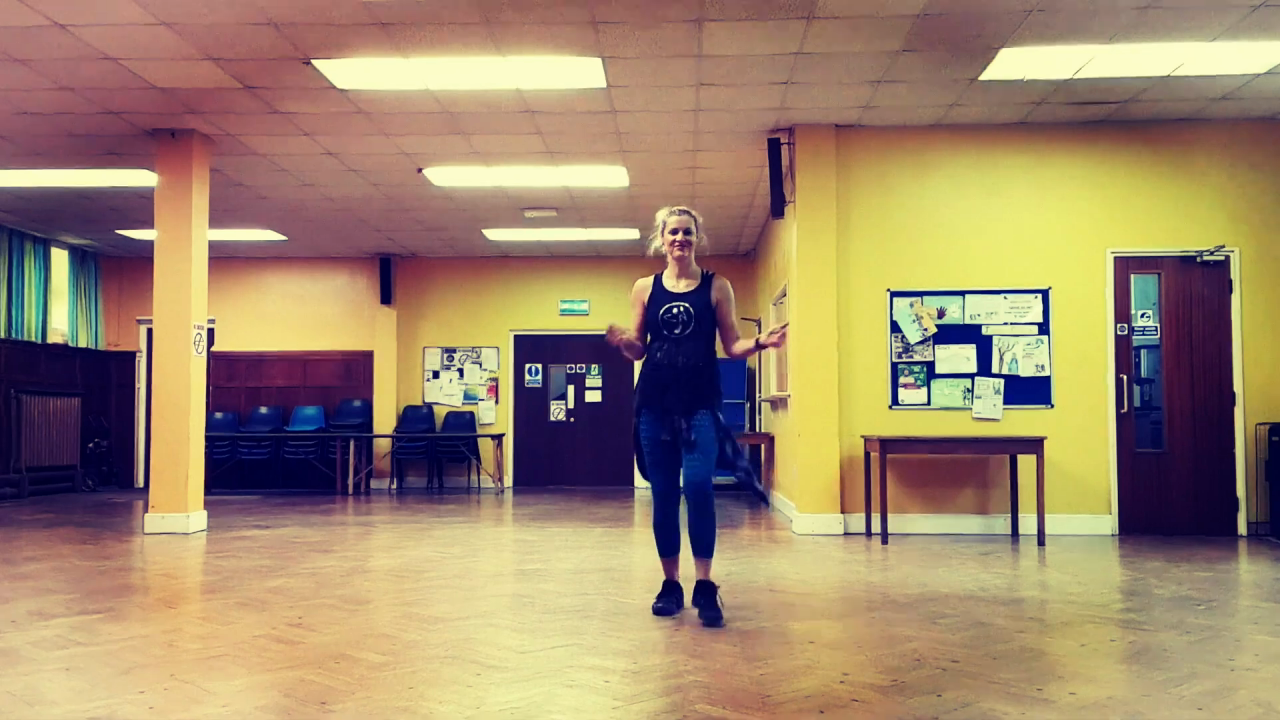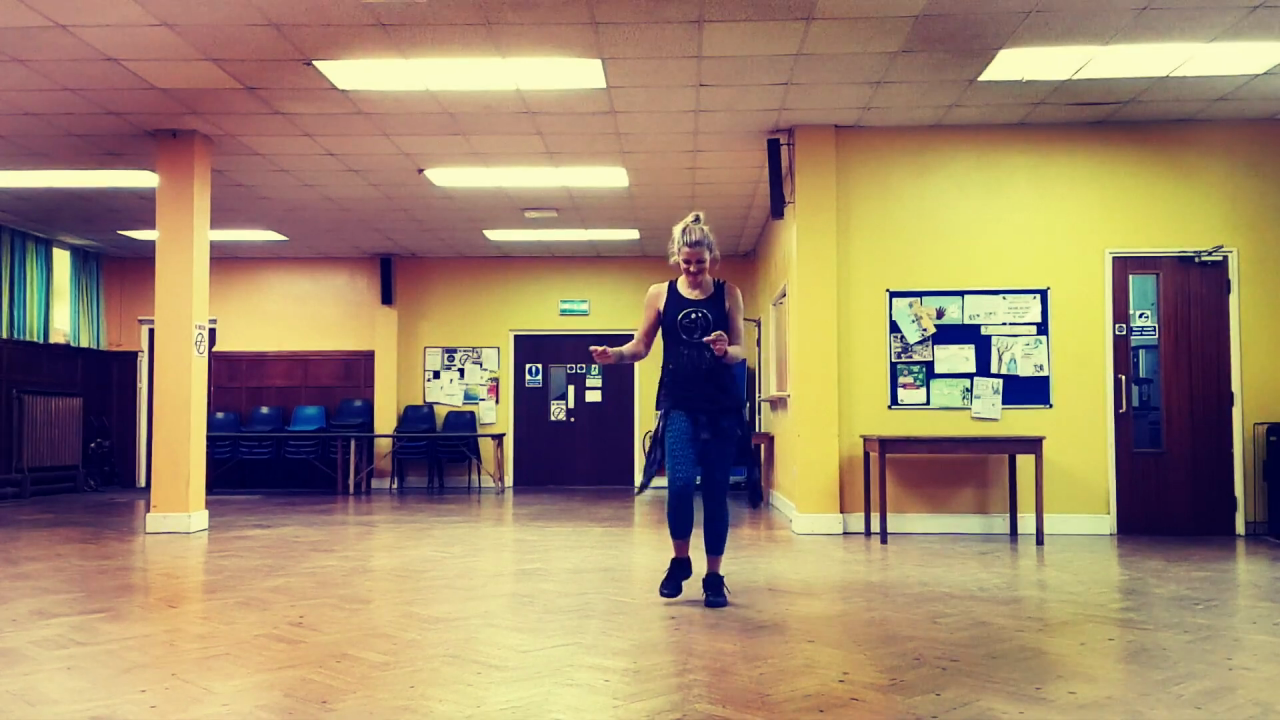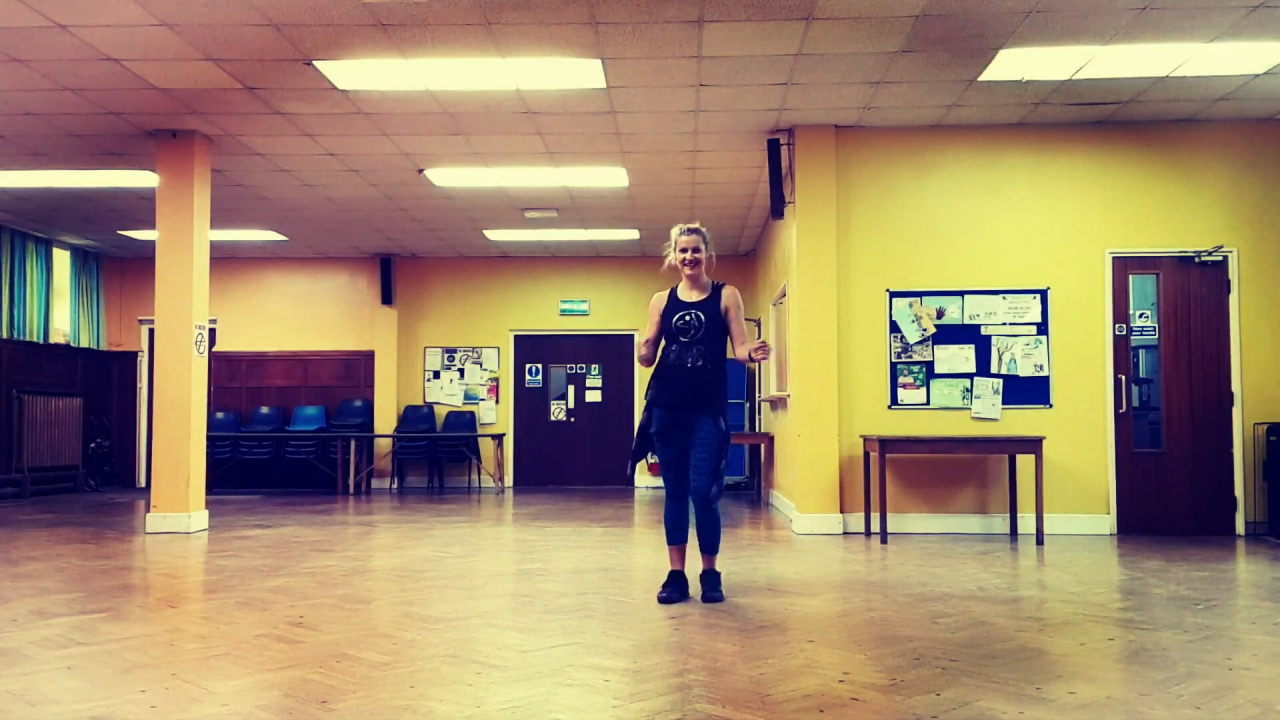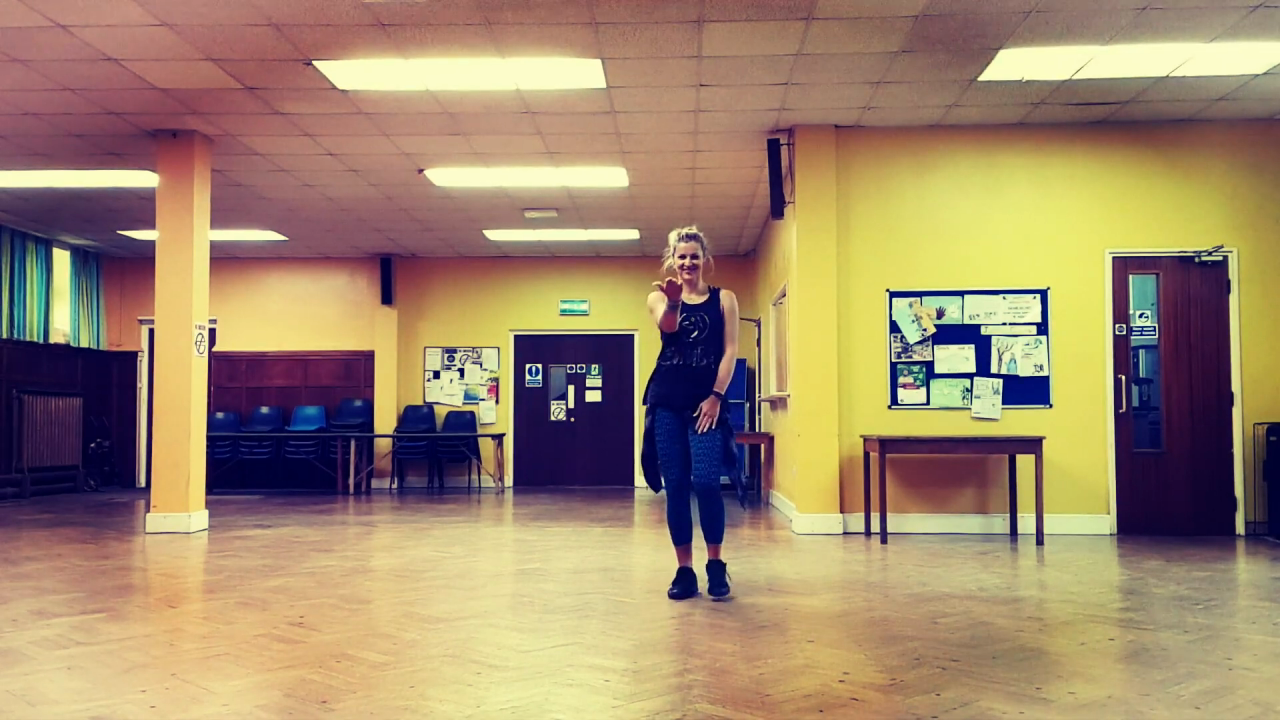
dt=0.7s
person 1, frame 1
left shoulder: (717, 287)
right shoulder: (645, 288)
left elbow: (730, 345)
right elbow: (636, 350)
left wrist: (760, 342)
right wrist: (625, 342)
left hip: (700, 403)
right hip: (653, 402)
left knee: (699, 488)
right knee: (664, 494)
left ankle: (704, 586)
right ankle: (670, 584)
person 1, frame 2
left shoulder: (729, 294)
right shoulder: (660, 294)
left elbow: (739, 351)
right elbow: (640, 346)
left wrist: (726, 350)
right wrist: (615, 355)
left hip: (723, 405)
right hip: (679, 404)
left knee: (716, 491)
right knee: (681, 483)
left ankle: (714, 577)
right ankle: (680, 560)
person 1, frame 3
left shoulder: (727, 295)
right shoulder: (661, 300)
left elbow: (738, 343)
right elbow: (649, 352)
left wrist: (751, 351)
right wrist: (645, 354)
left hip: (708, 404)
right hip: (666, 401)
left knee: (703, 491)
right knee: (674, 489)
left ankle: (710, 572)
right ankle: (676, 574)
person 1, frame 4
left shoulder: (724, 299)
right shoulder: (659, 296)
left elbow: (730, 352)
right elbow: (667, 327)
left wrist: (716, 397)
right wrist: (673, 302)
left hip: (707, 401)
right hip: (667, 401)
left knee: (707, 483)
right knee: (676, 487)
left ankle: (715, 564)
right ankle: (684, 570)
